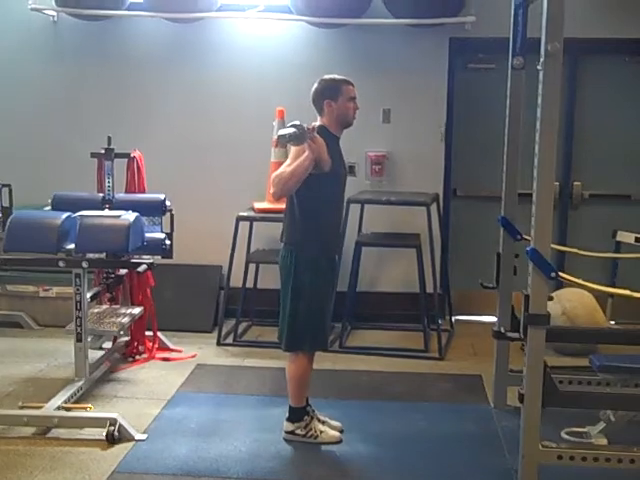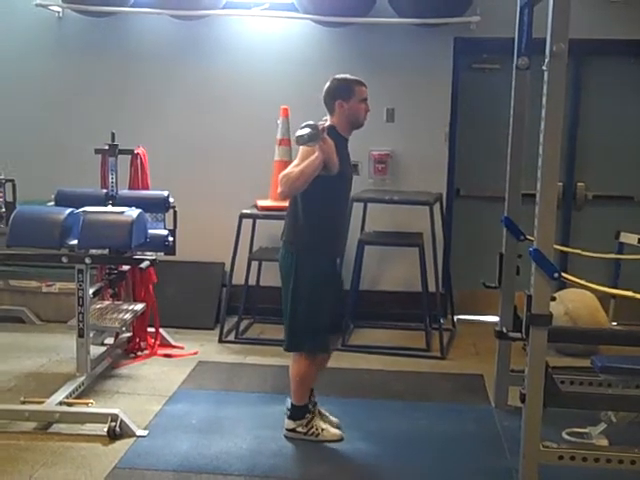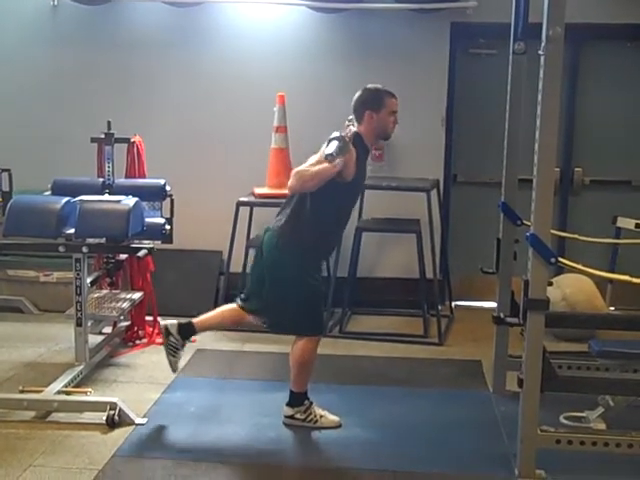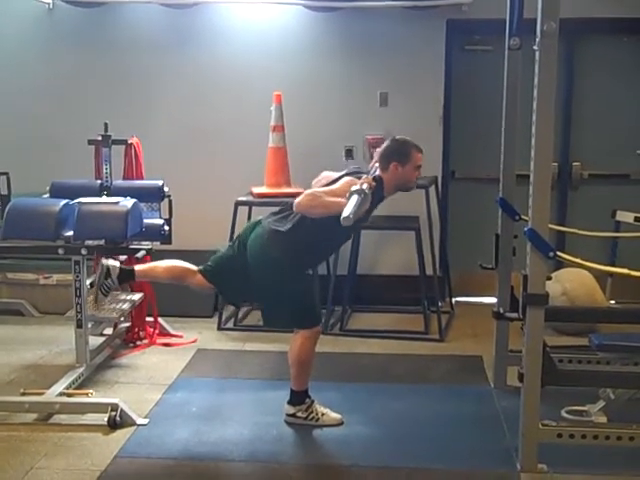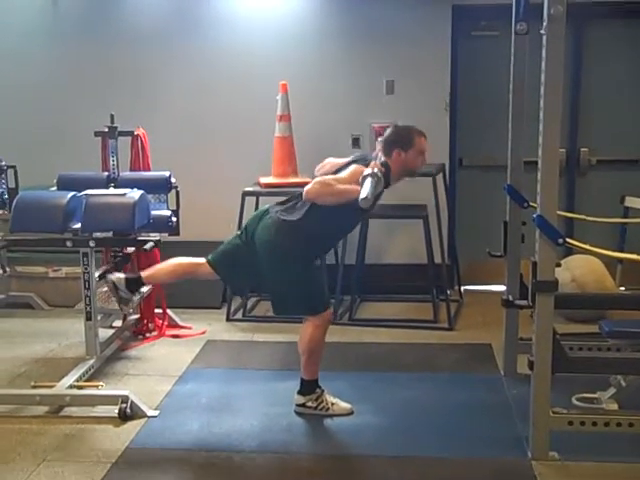
dt=1s
person 1, frame 1
left shoulder: (331, 142)
right shoulder: (315, 141)
right elbow: (278, 188)
right wrist: (310, 155)
left hip: (320, 253)
right hip: (304, 255)
left knee: (311, 340)
right knee: (302, 342)
left ankle: (304, 410)
right ankle: (296, 421)
person 1, frame 2
left shoulder: (338, 143)
right shoulder: (323, 143)
right elbow: (285, 188)
right wrist: (319, 156)
left hip: (322, 254)
right hip: (305, 255)
left knee: (328, 334)
right knee: (308, 341)
left ankle: (305, 402)
right ankle: (298, 419)
person 1, frame 3
left shoulder: (355, 150)
right shoulder: (347, 151)
left elbow: (317, 169)
right elbow: (296, 182)
right wrist: (336, 164)
left hip: (287, 243)
right hip: (293, 248)
left knee: (254, 311)
right knee: (309, 329)
left ankle: (182, 330)
right ankle: (297, 407)
person 1, frame 4
left shoulder: (365, 182)
right shoulder: (361, 189)
left elbow: (321, 181)
right elbow: (304, 202)
right wrist: (346, 205)
left hip: (264, 236)
right hip: (277, 253)
left knee: (200, 279)
right knee: (308, 327)
left ankle: (120, 273)
right ankle: (298, 406)
person 1, frame 5
left shoulder: (369, 164)
right shoulder: (367, 174)
left elbow: (323, 167)
right elbow: (313, 189)
right wrist: (359, 191)
left hip: (270, 223)
right hip: (285, 242)
left knee: (205, 268)
right knee: (319, 315)
left ankle: (131, 282)
right ankle: (308, 396)
